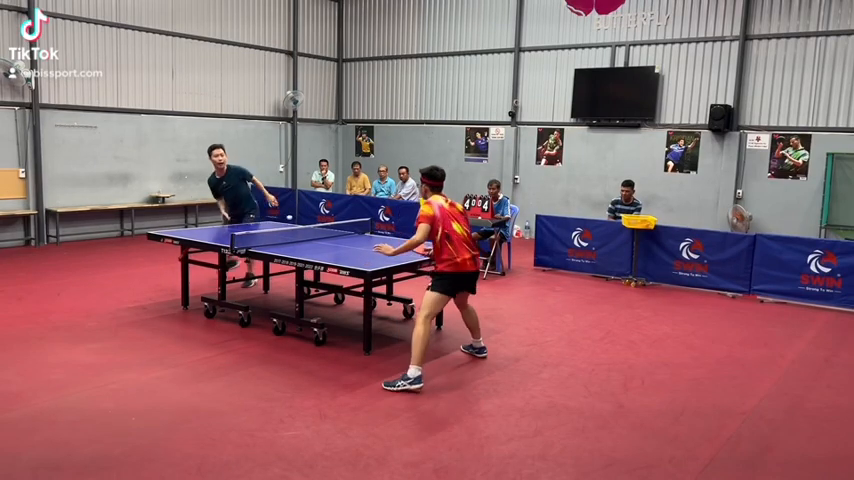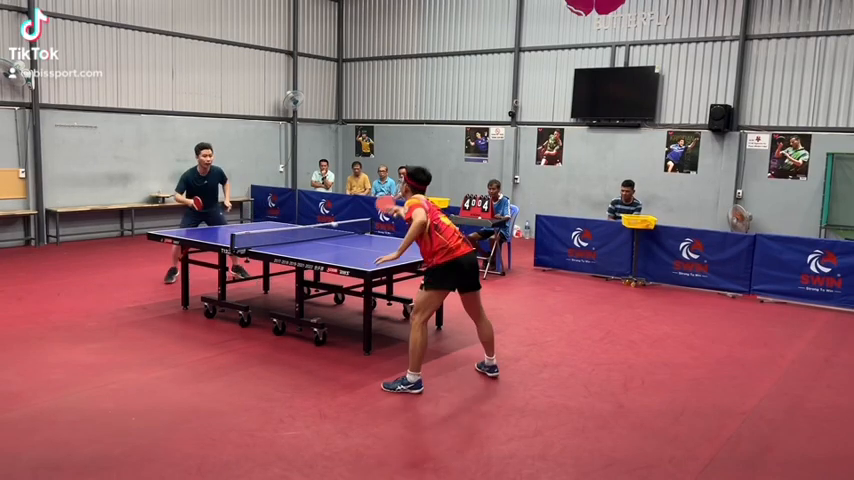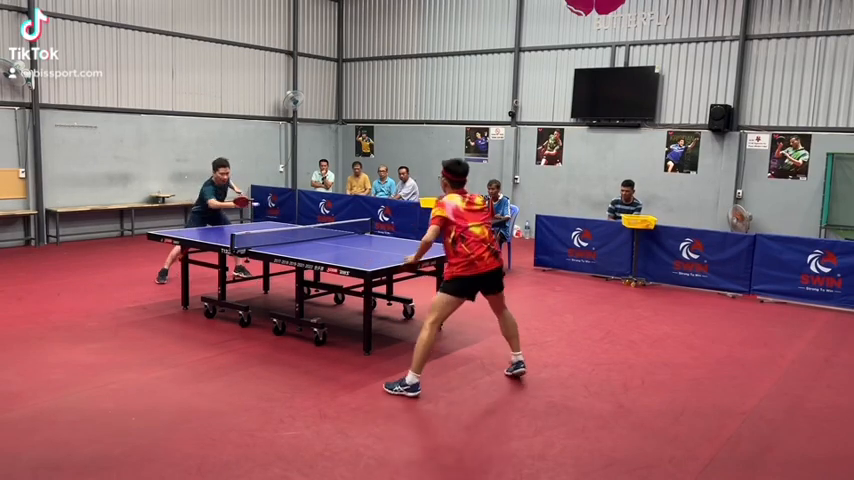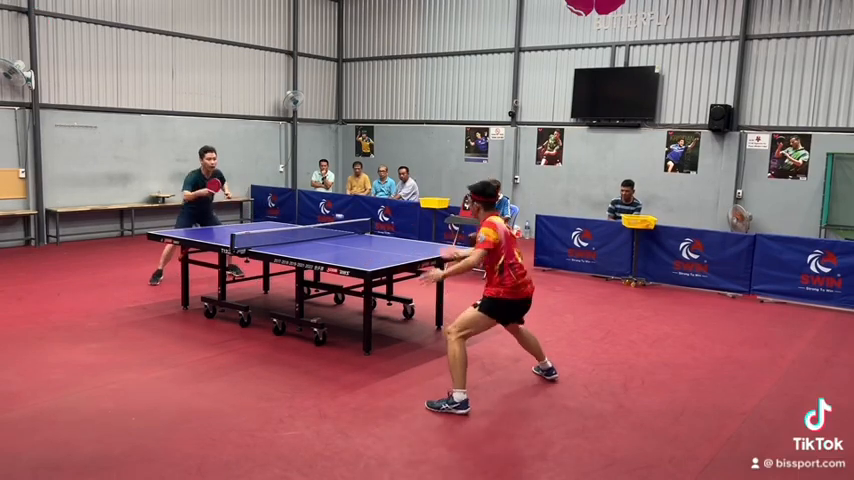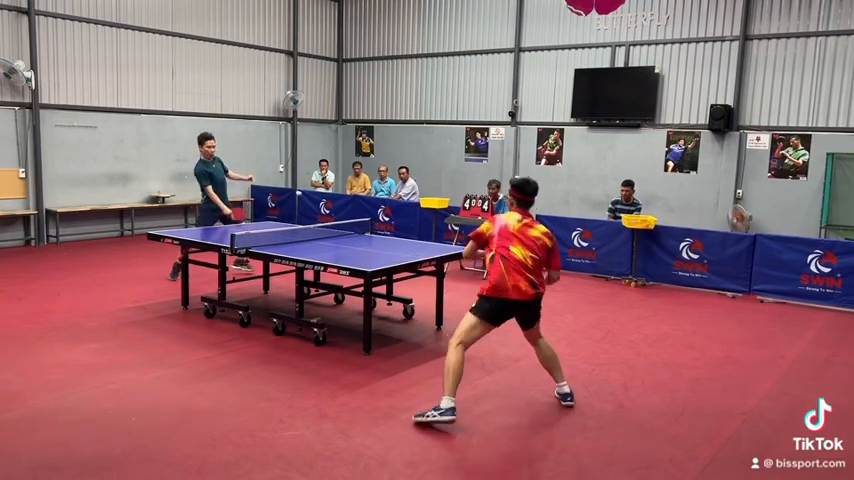
dt=0.4s
person 1, frame 1
left shoulder: (429, 207)
right shoulder: (455, 206)
left elbow: (419, 239)
left wrist: (393, 251)
right wrist: (435, 251)
left hip: (451, 271)
right hip: (471, 267)
left knee: (422, 317)
right knee: (463, 304)
left ankle: (413, 375)
right ankle: (478, 345)
person 1, frame 2
left shoulder: (413, 202)
right shoulder: (428, 203)
left elbow: (420, 221)
left wrist: (398, 253)
right wrist: (401, 211)
left hip: (444, 263)
right hip: (467, 257)
left knee: (419, 319)
right knee: (478, 315)
left ankle: (413, 379)
right ankle: (490, 363)
person 1, frame 3
left shoulder: (445, 204)
right shoulder: (480, 201)
left elbow: (428, 239)
left wrist: (415, 258)
left hip: (464, 271)
right hip: (492, 266)
left knee: (431, 321)
right knee: (501, 310)
left ankle: (412, 381)
right ankle: (517, 361)
person 1, frame 4
left shoulder: (489, 225)
right shoulder: (503, 225)
left elbow: (474, 261)
left wrist: (442, 274)
right wrist: (458, 254)
left hip: (503, 295)
right hip: (522, 293)
left knee: (454, 333)
right knee: (516, 329)
left ankle: (459, 399)
right ankle: (546, 367)
person 1, frame 5
left shoulder: (497, 221)
right shoulder: (546, 234)
left elbow: (467, 253)
right elbow: (553, 277)
left wrist: (485, 251)
left hip: (498, 294)
right hip: (530, 296)
left knee: (457, 343)
right knee: (536, 339)
left ankle: (446, 407)
right ankle: (564, 390)
person 2, frame 1
left shoulder: (239, 171)
right shoulder: (212, 181)
left elbow: (254, 180)
right elbow: (220, 199)
left wrist: (268, 195)
right wrist: (223, 211)
left hip: (250, 211)
right hip: (234, 214)
left ankle: (250, 276)
right ankle: (231, 260)
person 2, frame 2
left shoulder: (217, 171)
right shoulder: (188, 176)
left elbow: (226, 183)
right elbow: (177, 196)
left wrist: (227, 199)
right wrist: (188, 201)
left hip: (213, 210)
right hip: (193, 212)
left ankle: (236, 267)
right ankle: (173, 269)
person 2, frame 3
left shoulder: (225, 180)
right shoulder: (208, 188)
right elbow: (212, 204)
left wrist: (235, 189)
right wrist: (229, 204)
left hip: (216, 214)
right hip: (199, 215)
left ankle: (238, 267)
right ankle: (164, 271)
person 2, frame 4
left shoulder: (217, 173)
right shoulder: (192, 177)
left elbow: (224, 183)
right elbow: (185, 196)
left wrist: (226, 191)
right wrist: (199, 192)
left hip: (207, 213)
right hip: (188, 213)
right knee: (174, 242)
left ankle: (230, 265)
right ankle: (159, 272)
person 2, frame 5
left shoulder: (217, 160)
right shoulder: (200, 168)
left elbow: (228, 175)
right elbow: (209, 191)
left wrist: (245, 178)
right wrist: (224, 208)
left hip: (224, 206)
right hip: (210, 209)
left ankle: (240, 261)
right ankle: (178, 265)
